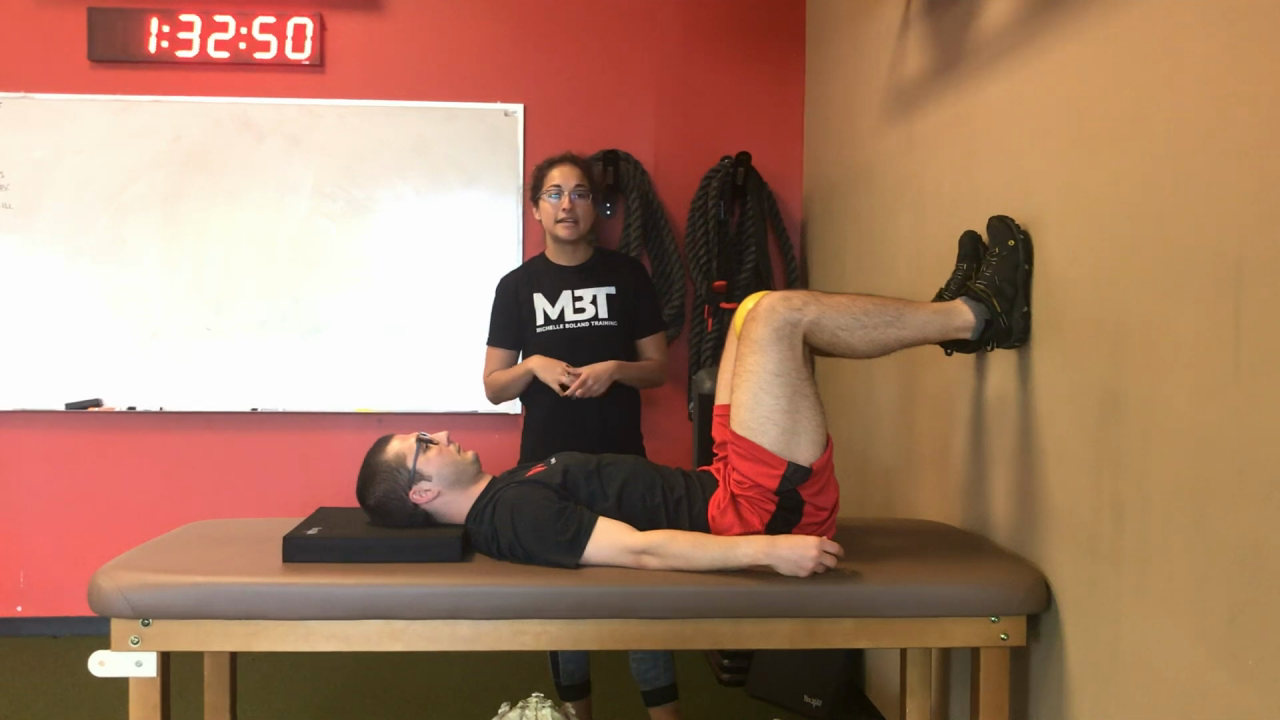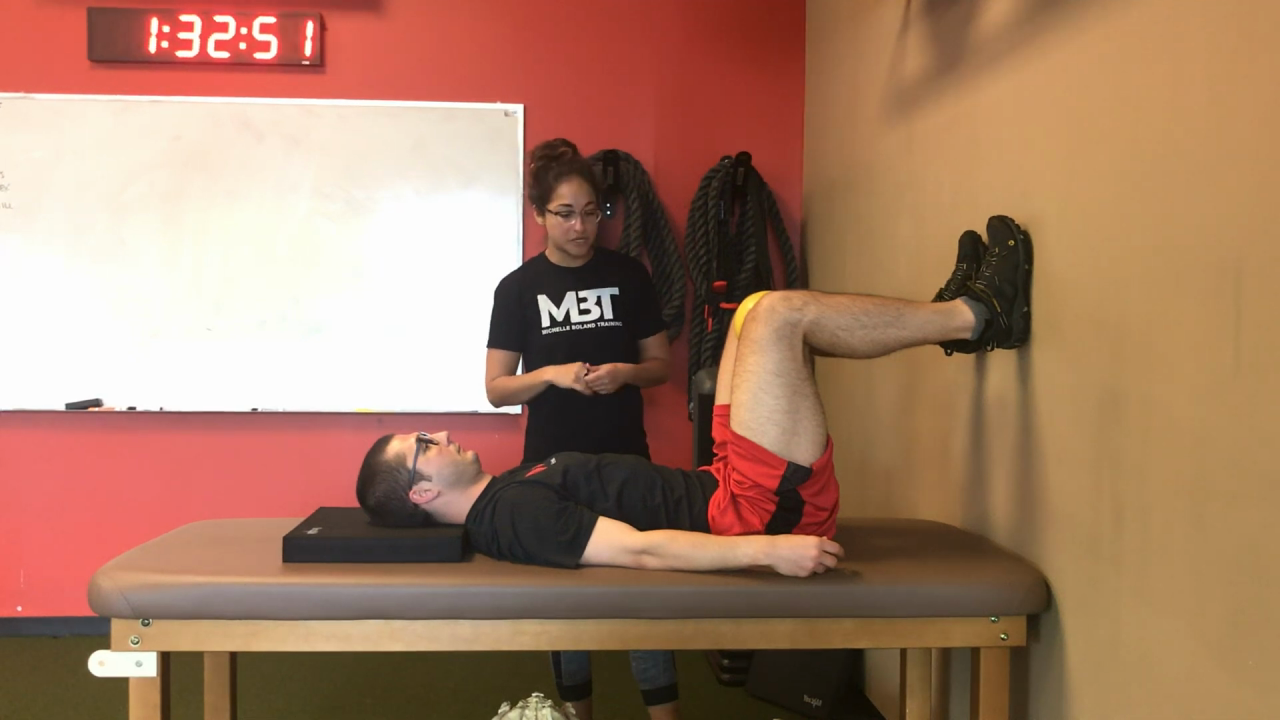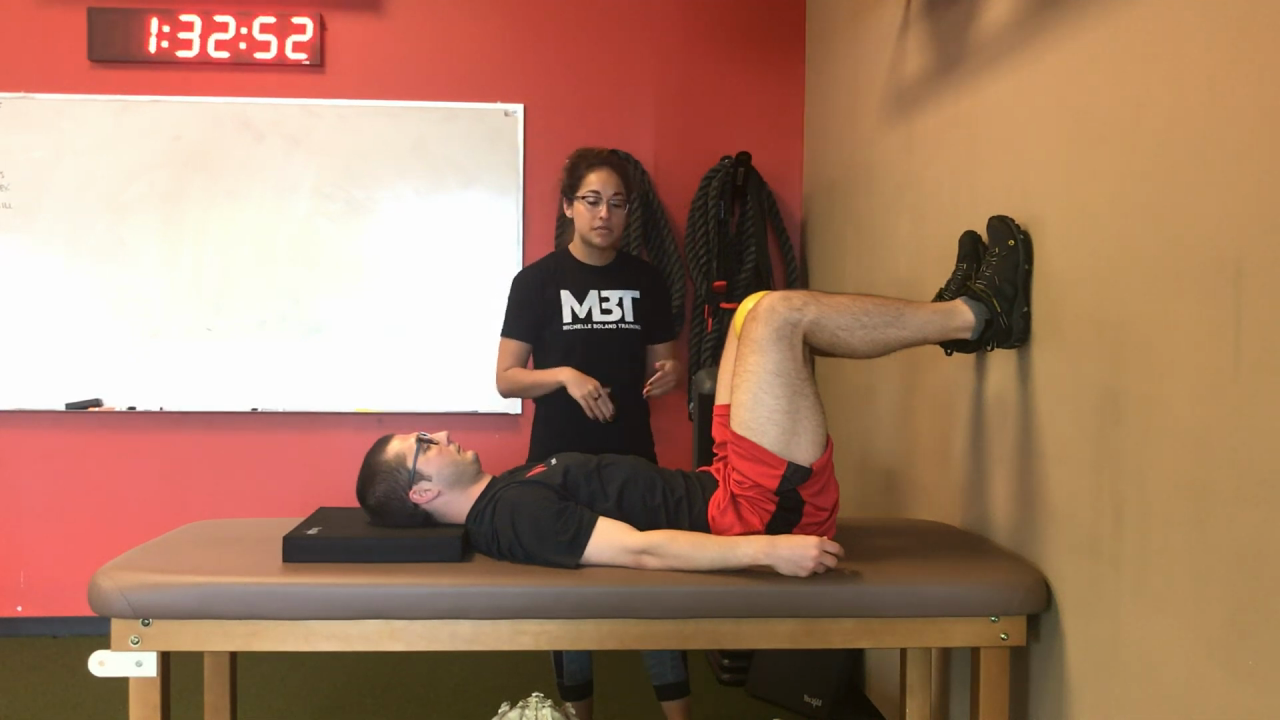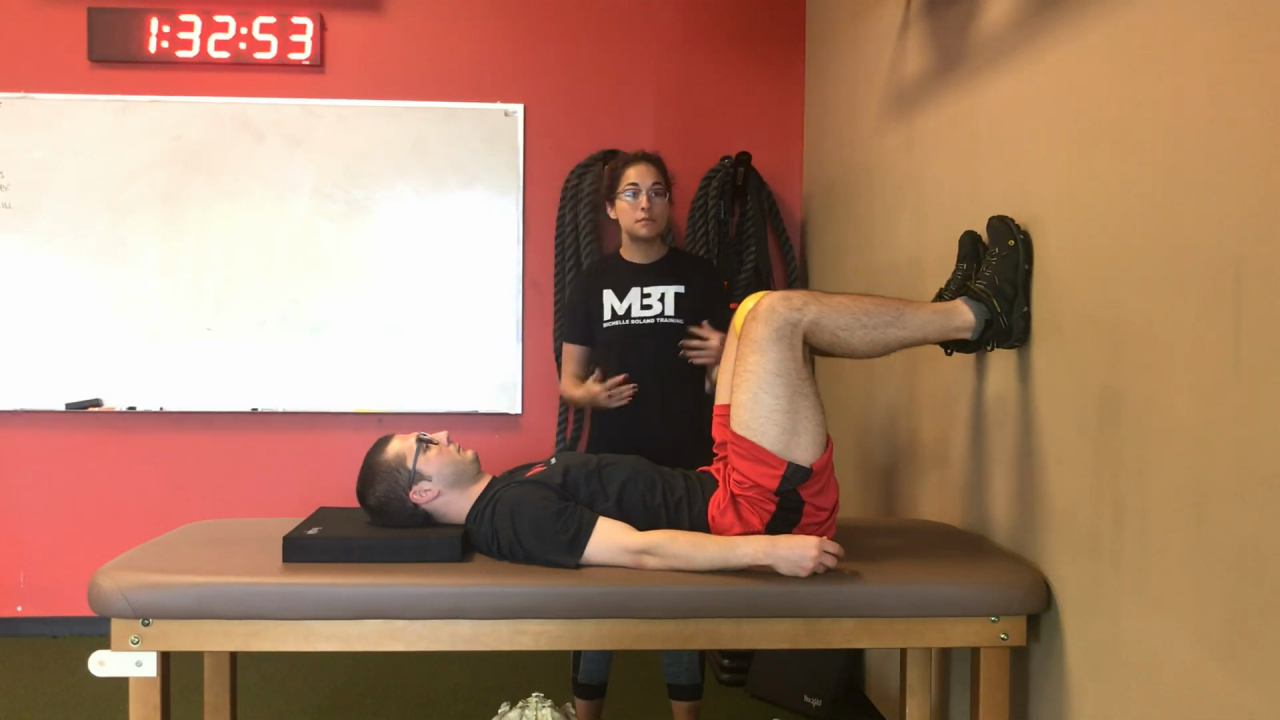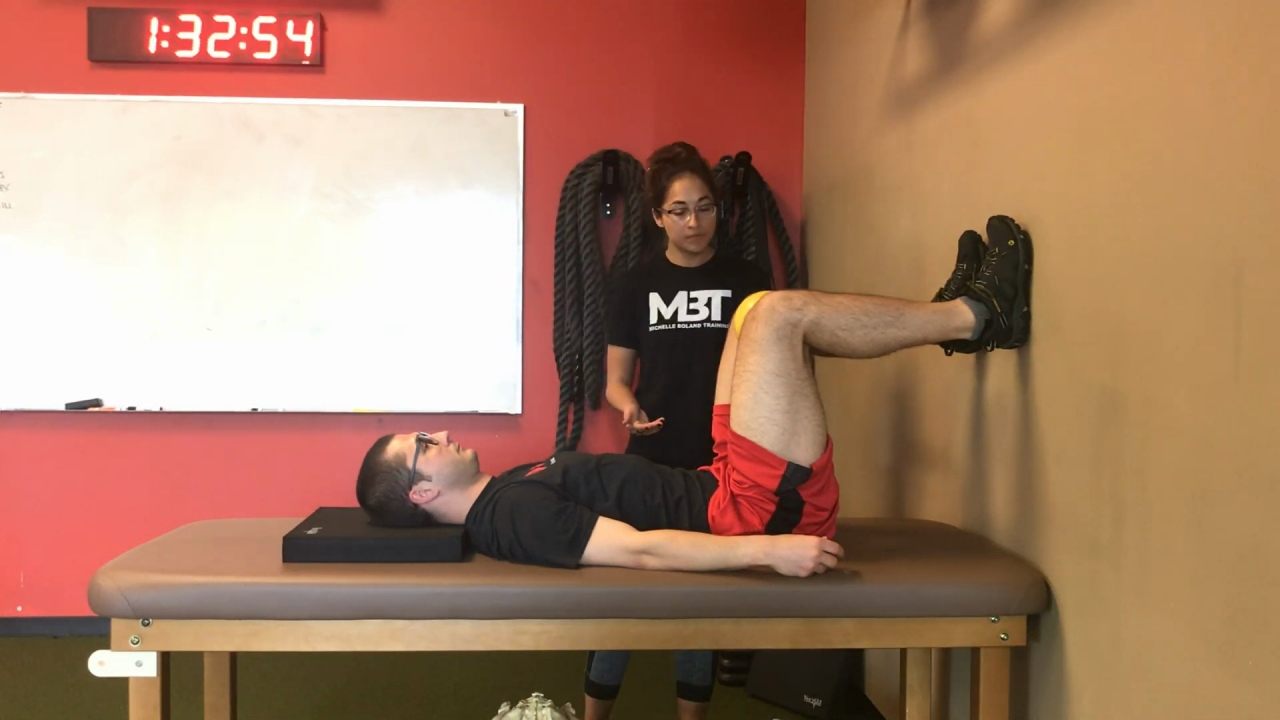
dt=1s
person 1, frame 1
left shoulder: (509, 489)
right shoulder: (511, 516)
right elbow: (639, 548)
right wrist: (768, 548)
left hip: (739, 485)
right hip: (749, 503)
left knee: (769, 310)
right knee: (781, 312)
left ankle: (957, 310)
right ankle: (975, 313)
person 1, frame 2
left shoulder: (508, 492)
right shoulder: (514, 514)
right elbow: (639, 550)
right wrist: (768, 549)
left hip: (722, 490)
right hip: (755, 510)
left knee: (760, 314)
right knee: (777, 313)
left ankle: (956, 313)
right ankle: (975, 315)
person 1, frame 3
left shoulder: (503, 493)
right shoulder: (509, 518)
right elbow: (639, 549)
right wrist: (772, 550)
left hip: (717, 492)
right hip: (747, 515)
left knee: (762, 313)
right knee: (778, 312)
left ankle: (955, 313)
right ankle: (974, 315)
person 1, frame 4
left shoulder: (505, 491)
right shoulder: (514, 518)
right elbow: (639, 551)
right wrist: (771, 548)
left hip: (718, 490)
right hip: (749, 513)
left knee: (762, 314)
right knee: (777, 313)
left ankle: (954, 313)
right ankle: (974, 314)
person 1, frame 5
left shoulder: (509, 491)
right shoulder: (513, 515)
right elbow: (639, 549)
right wrist: (770, 548)
left hip: (721, 489)
right hip: (752, 509)
left knee: (763, 312)
right knee: (778, 314)
left ankle: (958, 314)
right ankle: (974, 315)
person 2, frame 1
left shoulder: (627, 274)
right shoulder: (517, 285)
left elbow: (658, 367)
right elbow: (493, 385)
left wrist: (613, 368)
right wrist: (534, 364)
left hip: (620, 458)
right hip: (547, 463)
person 2, frame 2
left shoulder: (628, 275)
right shoulder: (517, 289)
left elbow: (660, 365)
right elbow: (497, 390)
left wrist: (623, 372)
right wrist: (549, 373)
left hip: (625, 460)
right hip: (552, 465)
person 2, frame 3
left shoulder: (647, 279)
right shoulder: (538, 281)
left elbow: (666, 366)
right elbow: (506, 379)
left wrist: (666, 377)
right wrist: (562, 377)
left hip: (632, 459)
right hip: (560, 463)
person 2, frame 4
left shoulder: (700, 277)
right shoulder: (592, 282)
left elbow: (721, 380)
right elbow: (569, 378)
left wrist: (722, 359)
right wrist: (586, 391)
left hip: (684, 461)
right hip: (610, 462)
person 2, frame 5
left shoulder: (747, 280)
right shoulder: (637, 285)
right elbow: (618, 380)
right wrist: (630, 408)
left hip: (720, 463)
right hip: (651, 462)
